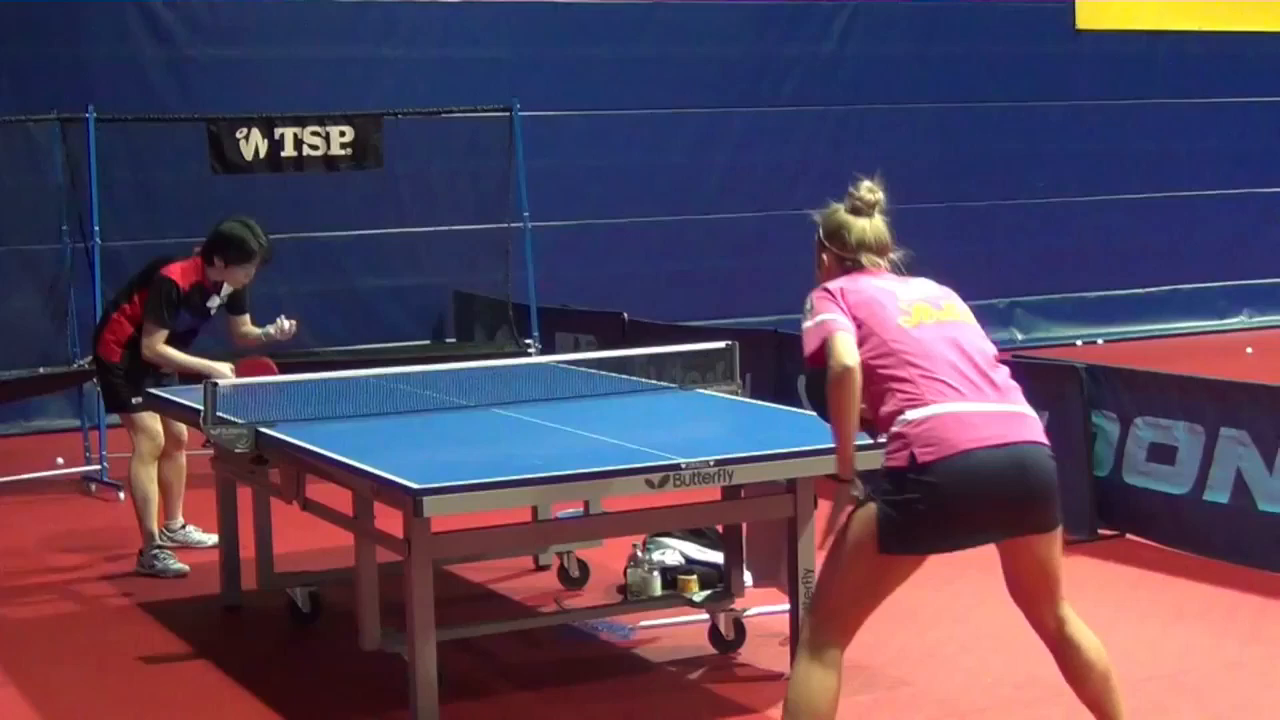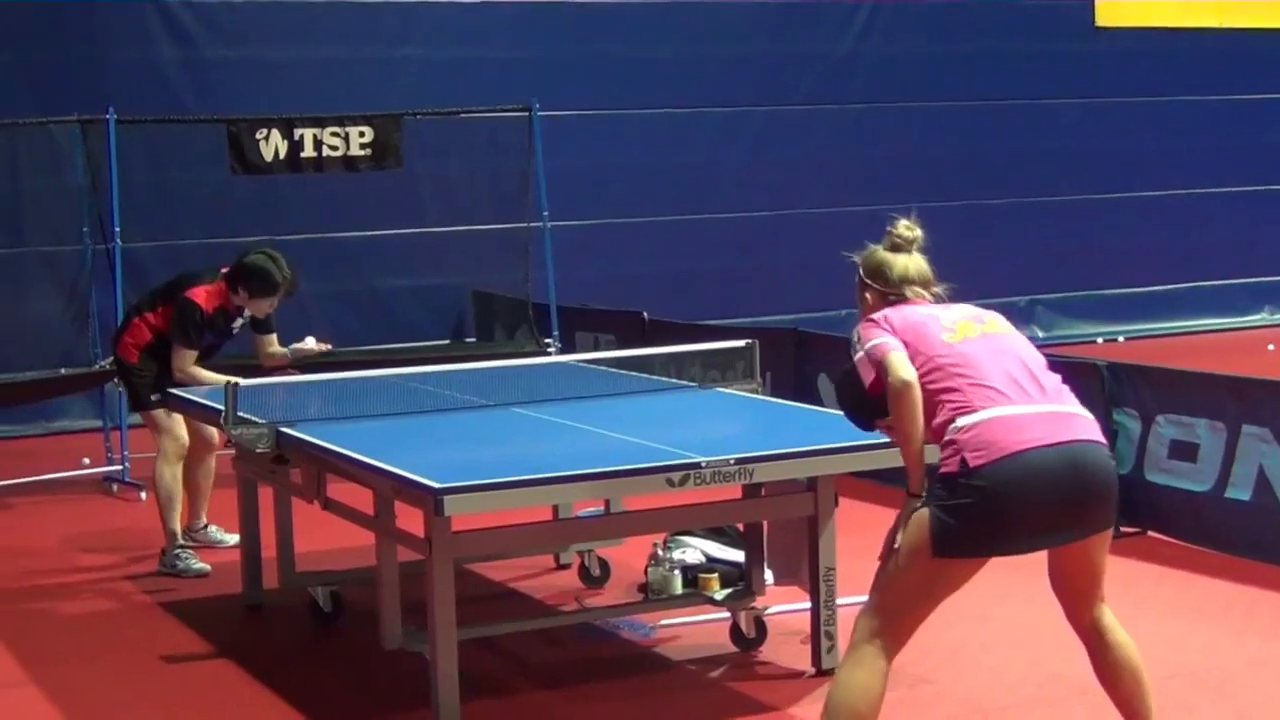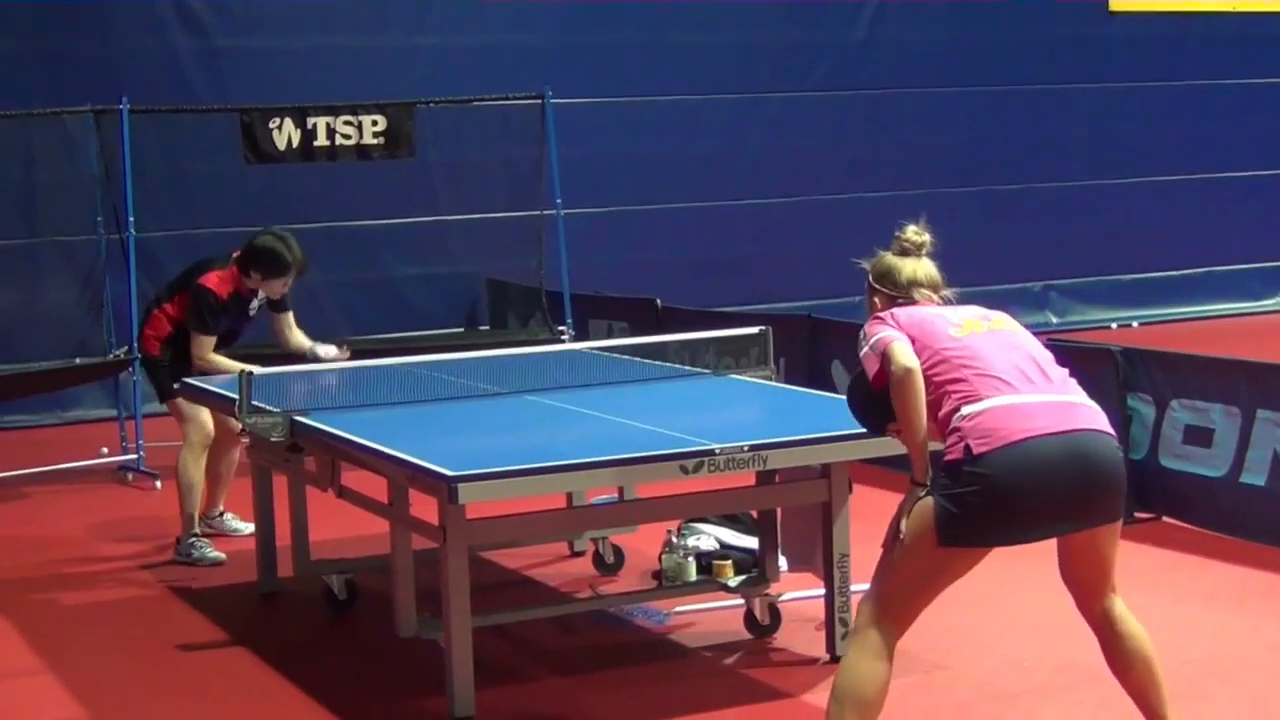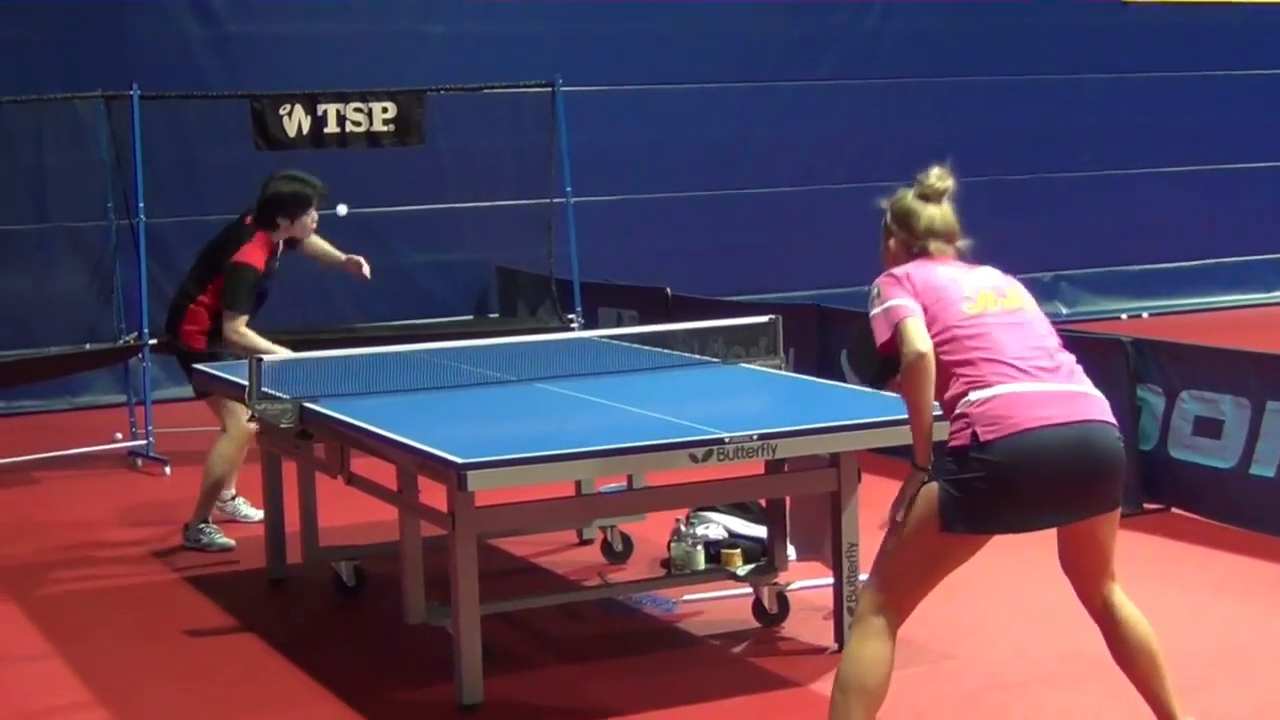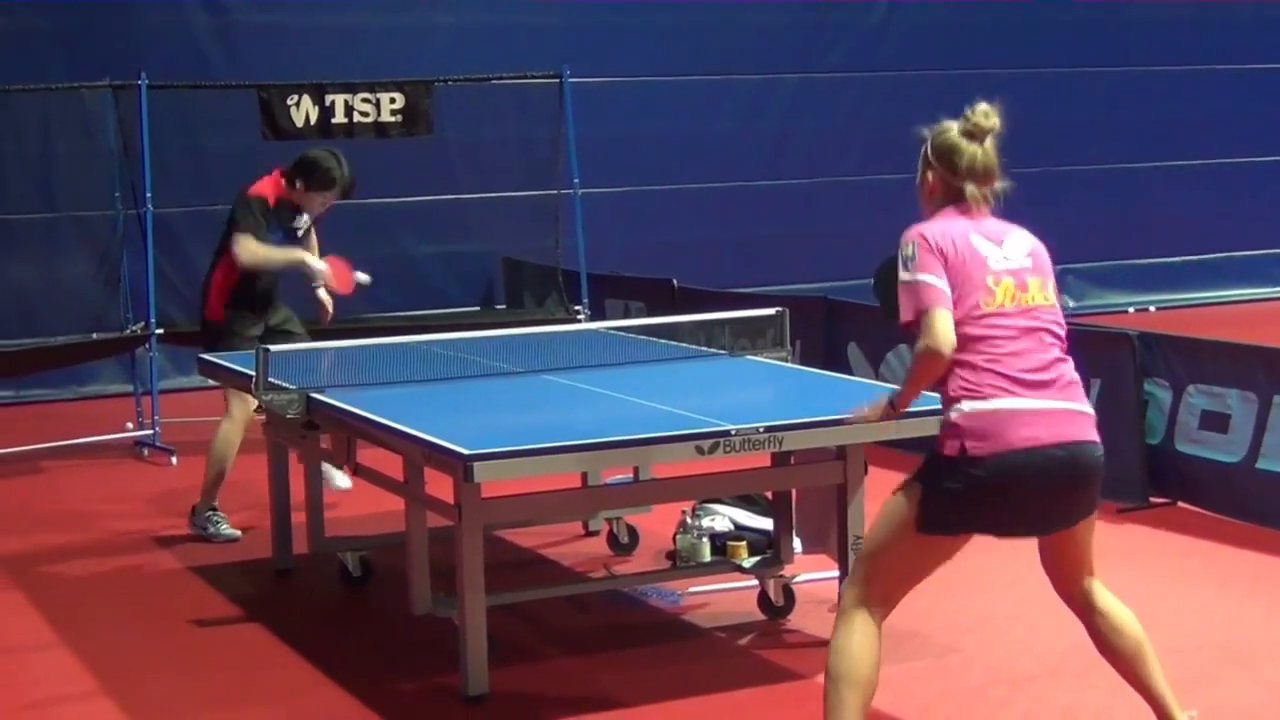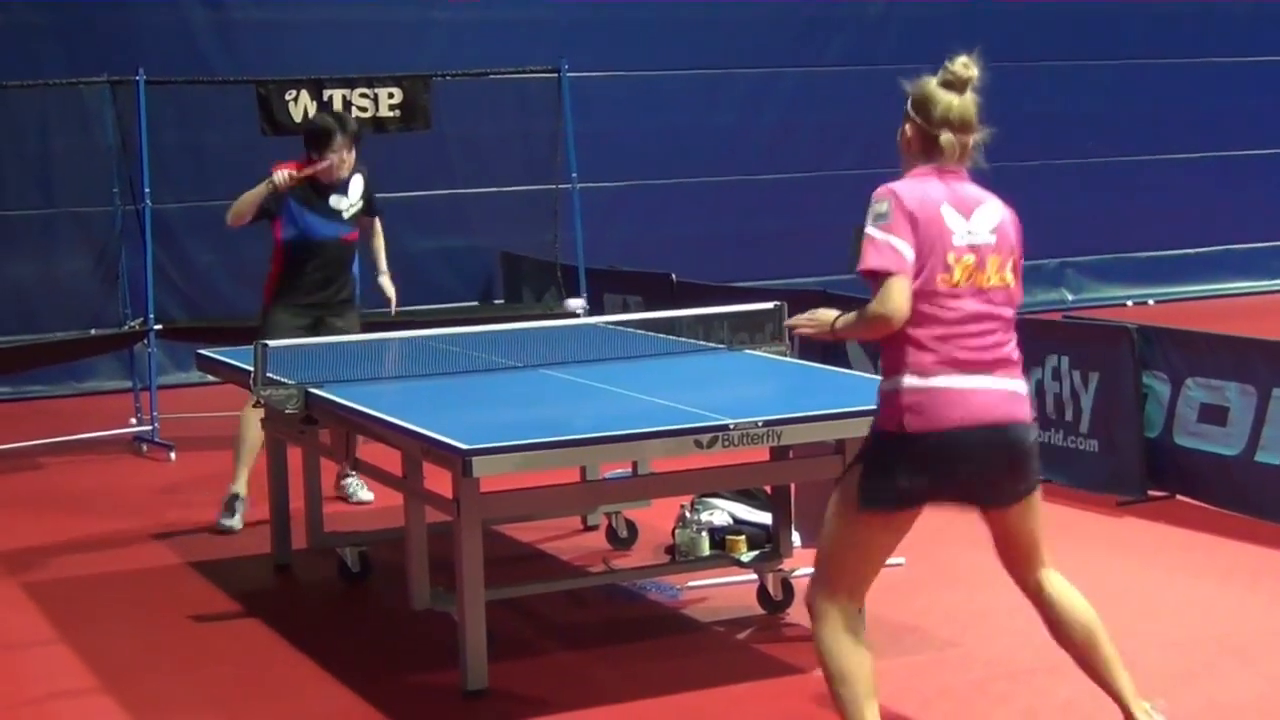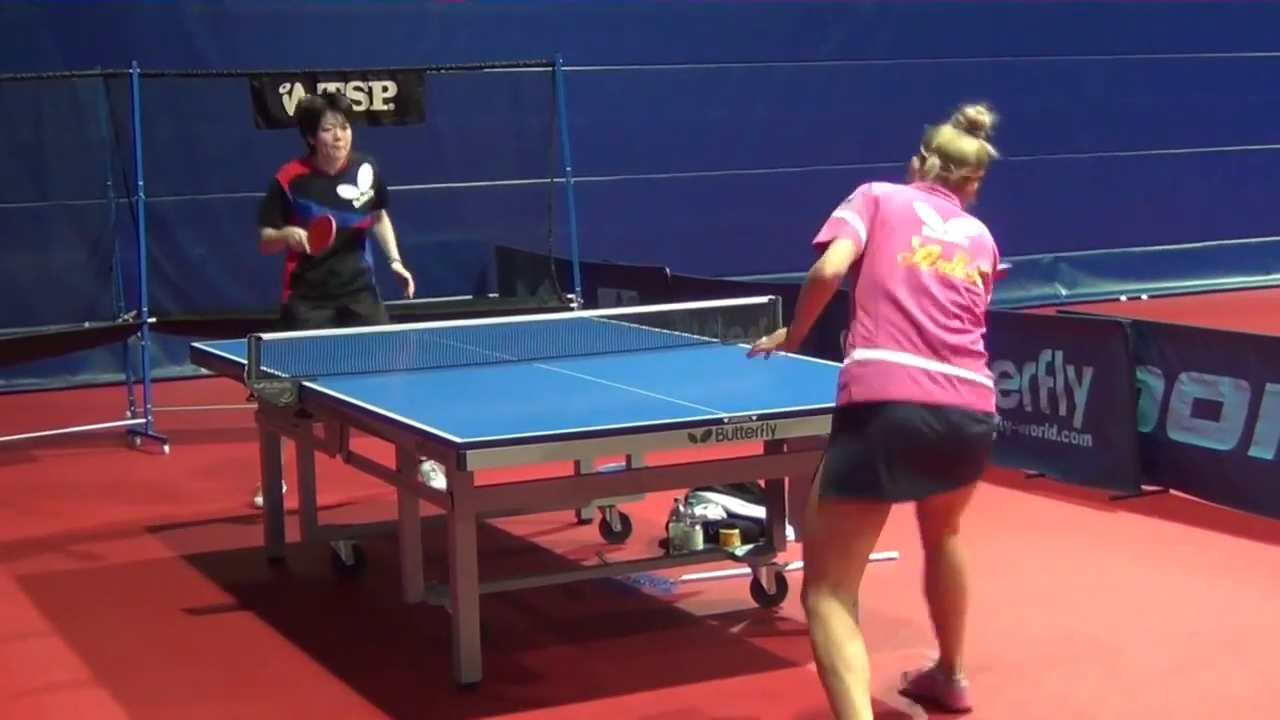
dt=0.3s
person 1, frame 1
left shoulder: (831, 296)
right shoulder: (937, 290)
left elbow: (844, 366)
left wrist: (848, 479)
left hip: (939, 461)
right hip: (1028, 451)
left knee: (823, 633)
right knee: (1052, 613)
person 1, frame 2
left shoulder: (877, 325)
right shoulder: (982, 315)
left elbow: (903, 381)
left wrist: (916, 489)
left hip: (995, 467)
right hip: (1086, 453)
left knee: (875, 634)
right knee: (1090, 612)
person 1, frame 3
left shoulder: (885, 324)
right shoulder: (993, 317)
left elbow: (906, 369)
left wrist: (919, 480)
left hip: (1003, 458)
right hip: (1094, 445)
left knee: (877, 621)
right knee: (1101, 602)
person 1, frame 4
left shoulder: (897, 281)
right shoulder: (1001, 279)
left elbow: (918, 352)
left wrist: (922, 462)
left hip: (1006, 443)
right hip: (1095, 431)
left knee: (878, 607)
right knee: (1101, 591)
person 1, frame 5
left shoulder: (931, 237)
right shoulder: (1032, 247)
left elbow: (939, 347)
left wrist: (894, 402)
left hip: (983, 447)
right hip: (1076, 442)
left knee: (861, 604)
right knee: (1082, 588)
person 1, frame 6
left shoulder: (899, 197)
right shoulder: (1002, 213)
left elbow: (891, 312)
left wrist: (838, 325)
left hip: (921, 424)
right hip: (1007, 421)
left knee: (831, 600)
right knee: (1036, 574)
person 1, frame 7
left shoulder: (876, 198)
right shoulder: (981, 239)
left elbow: (829, 273)
left wrist: (791, 337)
left hip: (885, 403)
right hip: (970, 411)
left knee: (828, 593)
right knee: (941, 532)
person 2, frame 1
left shoulder: (231, 280)
right shoulder: (173, 280)
left elbow: (241, 334)
right elbow: (150, 347)
left wrist: (268, 334)
right wrist: (208, 367)
left hip: (156, 354)
right hip: (122, 351)
left knee: (176, 438)
right knee: (151, 441)
left ankle: (173, 526)
right ankle: (151, 549)
person 2, frame 2
left shoulder: (255, 299)
right shoulder: (198, 301)
left elbow: (268, 353)
right elbow: (182, 370)
left wrist: (294, 351)
left hip: (180, 360)
right hip: (142, 354)
left knee: (207, 440)
right knee: (175, 442)
left ankle: (197, 527)
right ankle: (173, 550)
person 2, frame 3
left shoulder: (268, 280)
right shoulder: (212, 288)
left elbow: (287, 334)
right elbow: (202, 358)
left wrist: (315, 349)
left hip: (204, 350)
right hip: (167, 346)
left knee: (233, 429)
right knee: (201, 432)
left ankle: (213, 515)
right ankle: (188, 539)
person 2, frame 4
left shoulder: (275, 230)
right shoulder: (247, 260)
left elbow: (307, 241)
right elbow: (233, 331)
left wrist: (345, 260)
right wrist: (279, 354)
left hip: (224, 327)
right hip: (198, 333)
left knee: (248, 411)
right knee: (239, 425)
left ankle: (225, 497)
right ankle: (198, 525)
person 2, frame 5
left shoulder: (306, 204)
right shoulder: (260, 197)
right elbow: (244, 255)
left wrist: (319, 285)
right wrist: (300, 256)
left hip: (268, 307)
right hip: (230, 313)
right knee: (242, 409)
left ankle: (316, 462)
right ankle: (204, 510)
person 2, frame 6
left shoulder: (358, 182)
right shoulder: (290, 179)
left elbow: (372, 223)
right elbow: (233, 220)
left wrist: (383, 273)
right wrist: (269, 187)
left hip: (339, 303)
right hip: (288, 303)
left ankle: (346, 474)
right ankle: (236, 494)
person 2, frame 7
left shoulder: (367, 169)
right shoulder: (289, 181)
left elbow: (381, 217)
right elbow: (265, 242)
left wrist: (395, 260)
right wrist: (288, 236)
left hip: (359, 291)
right hip: (308, 297)
left ankle: (425, 460)
